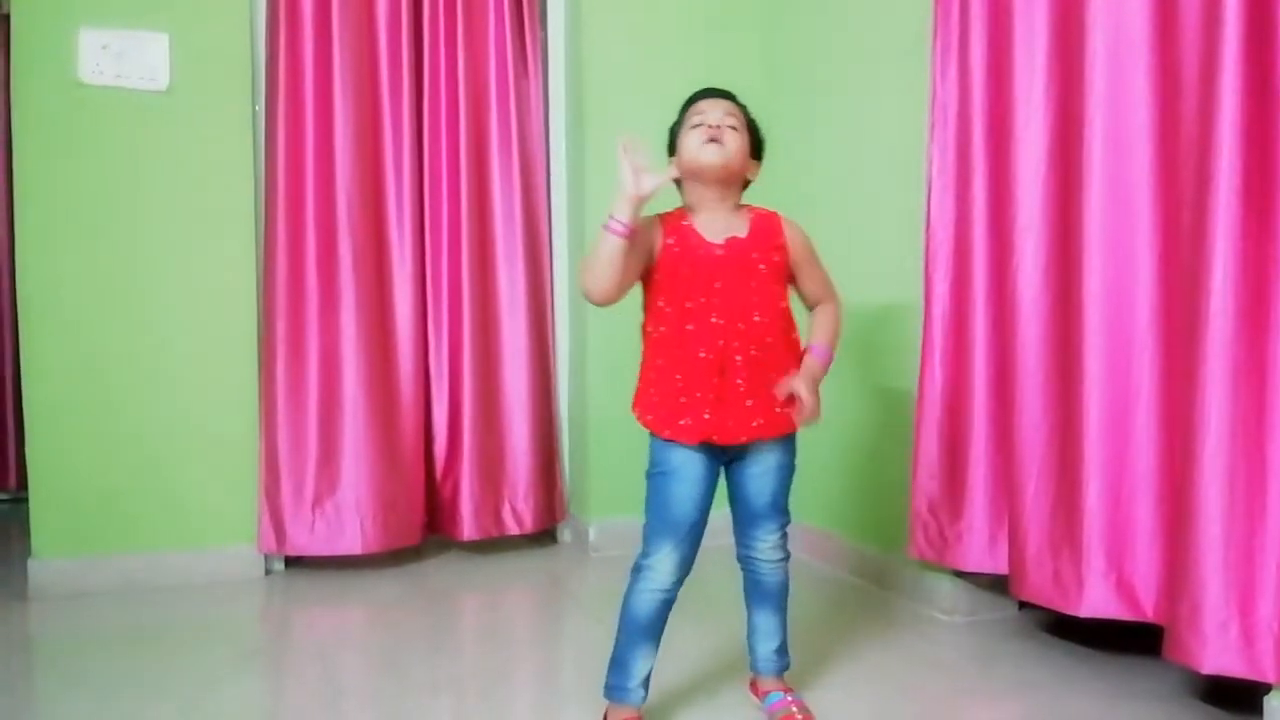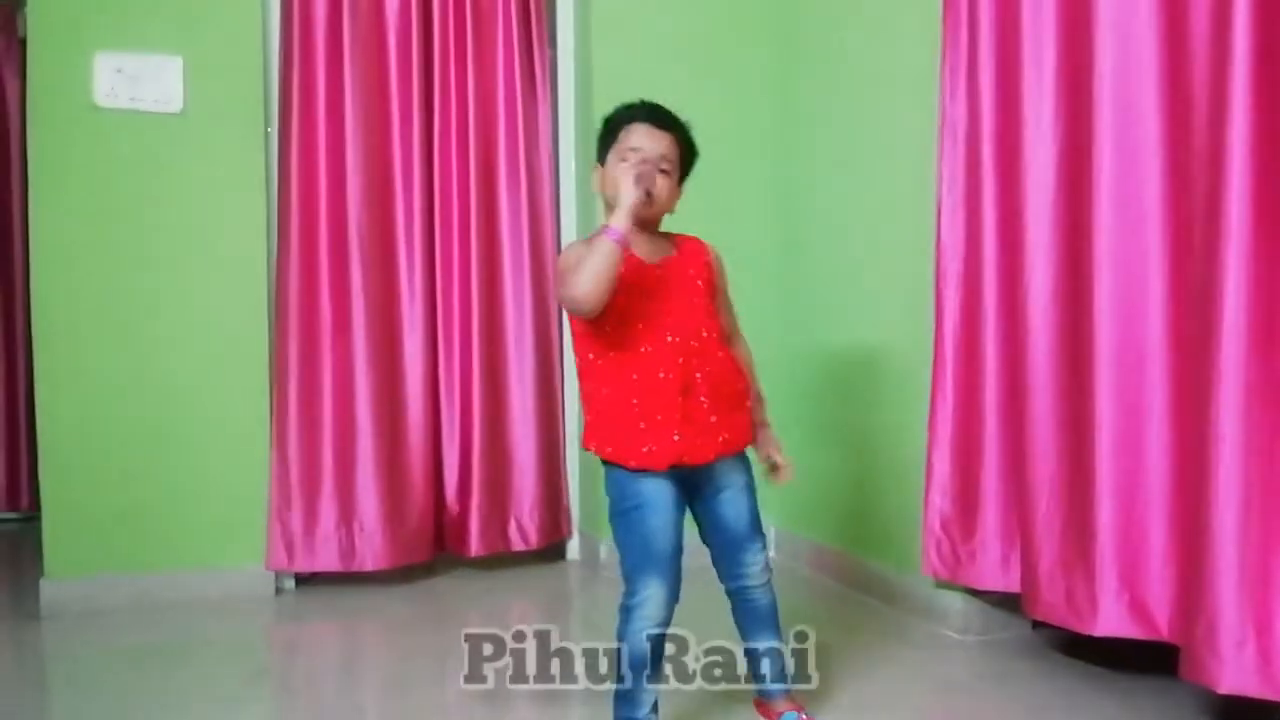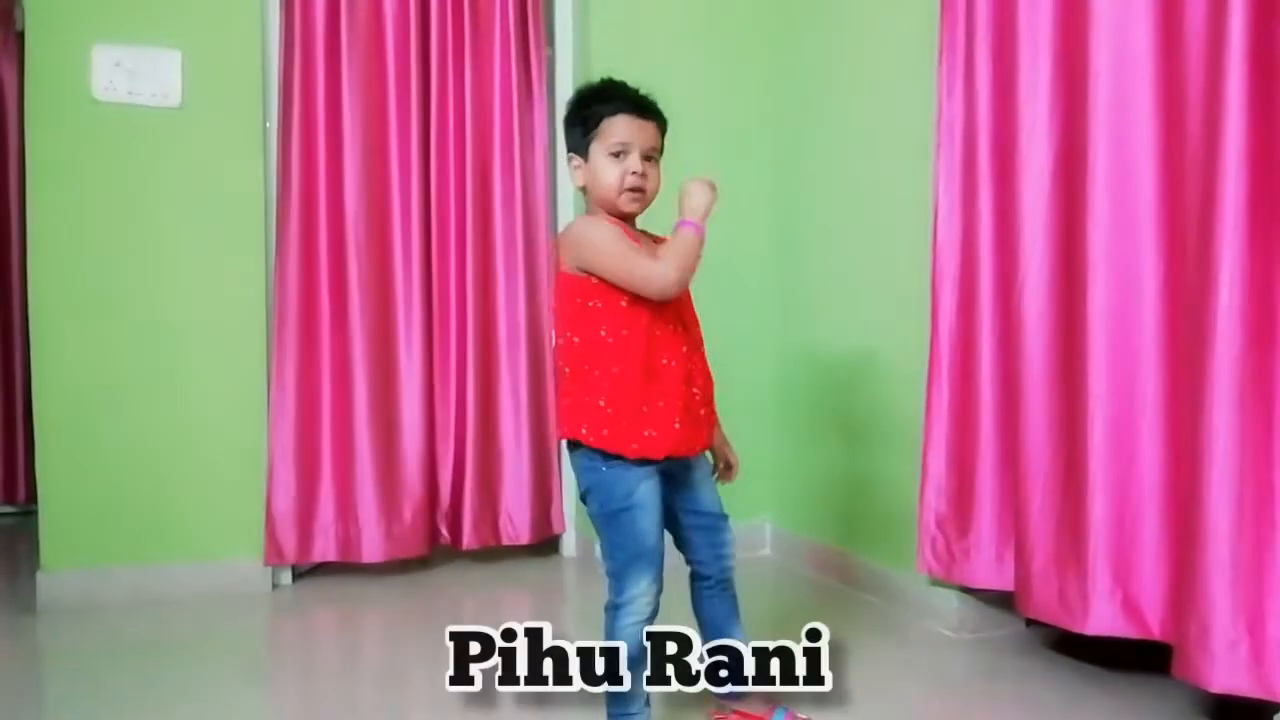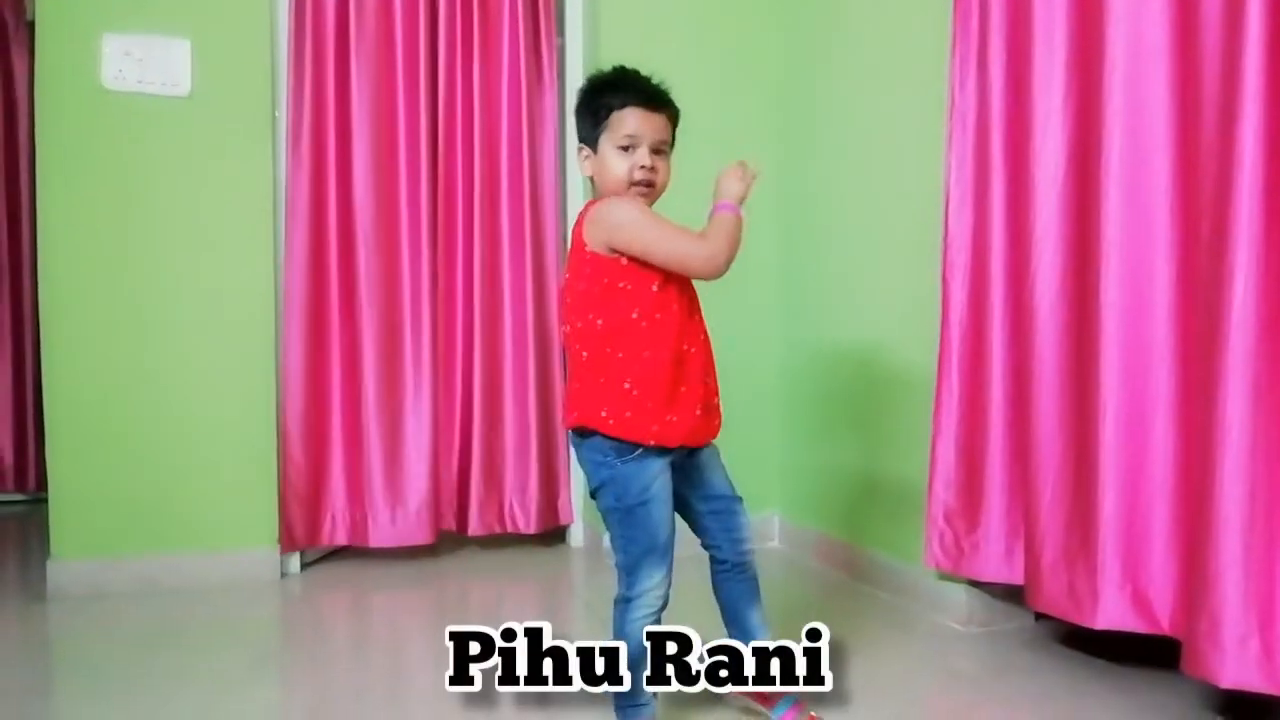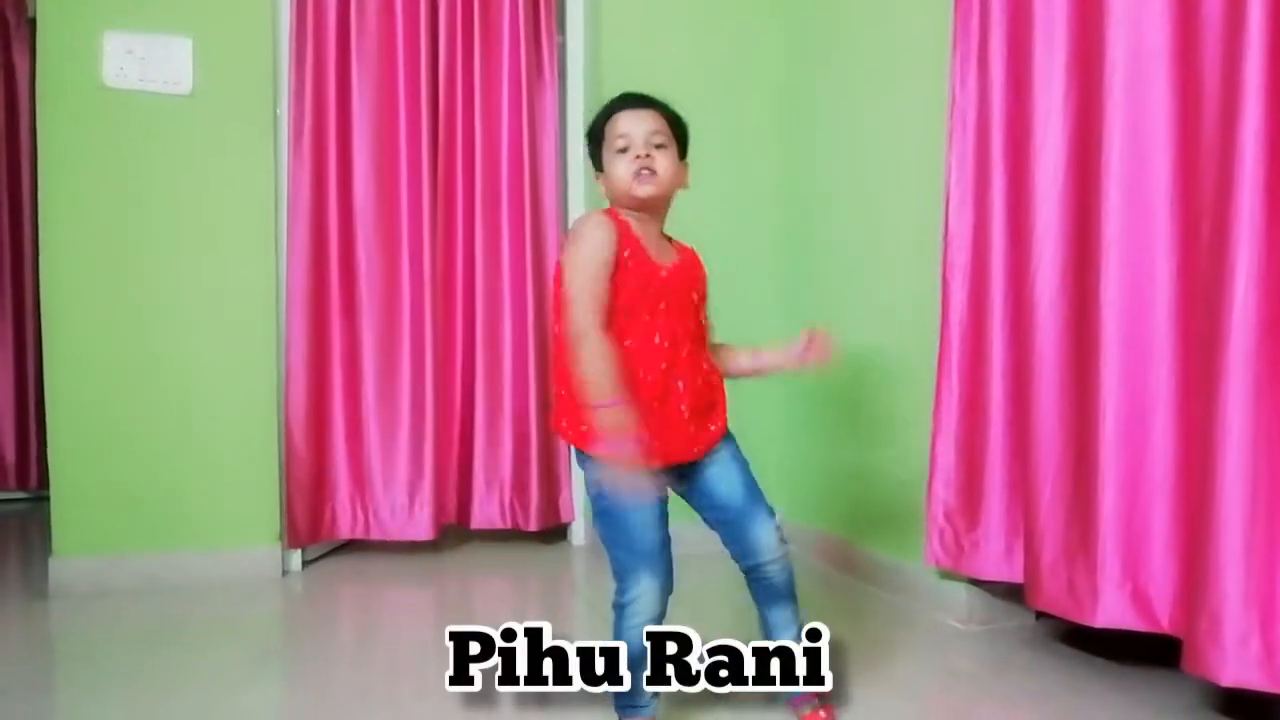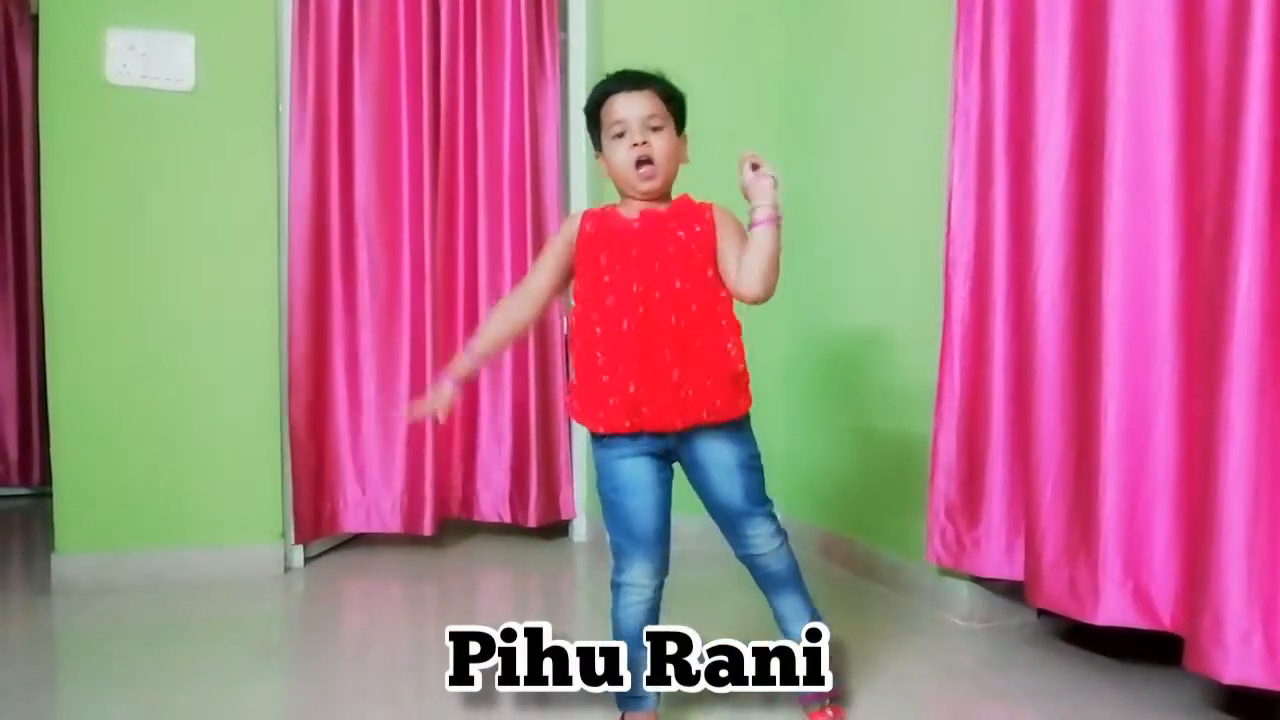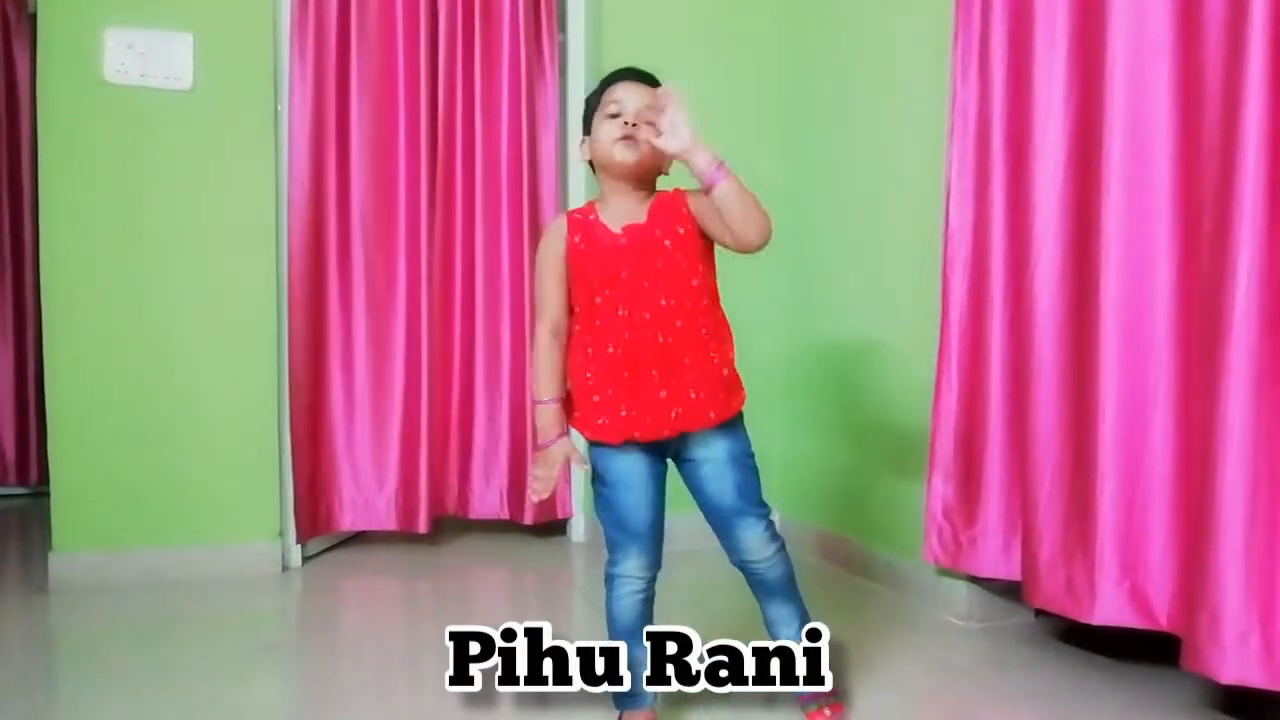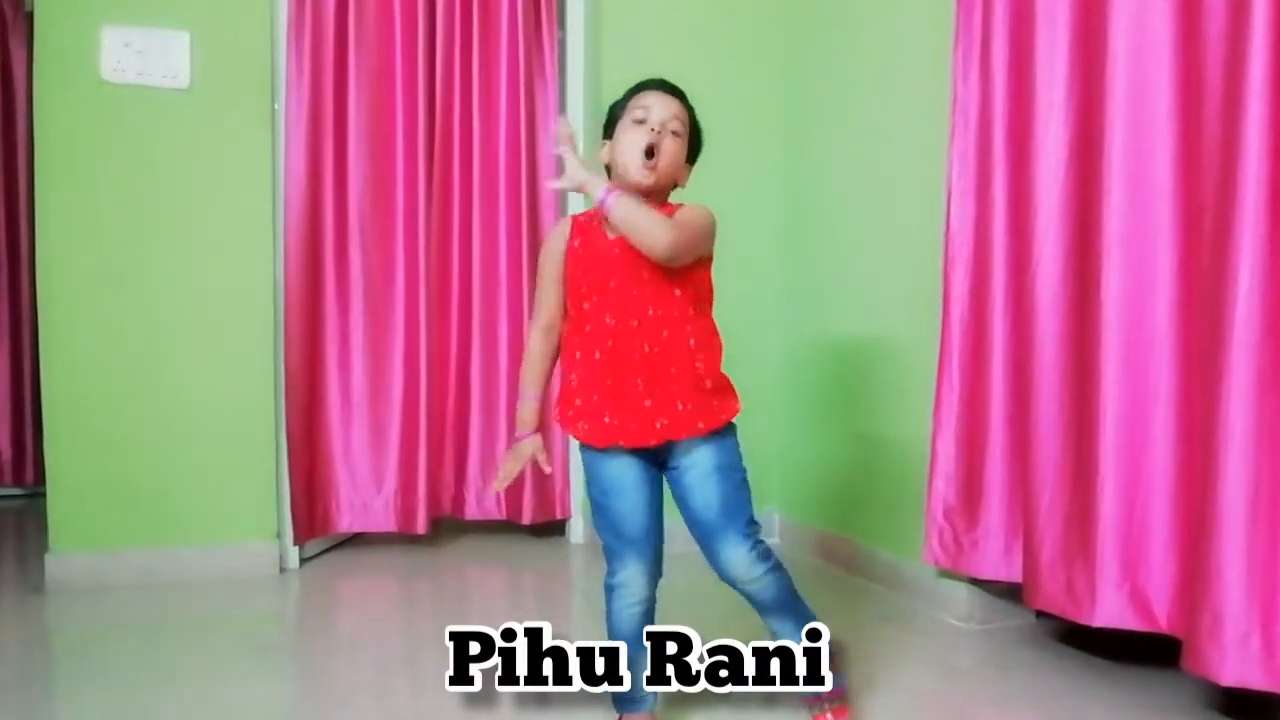
dt=0.4s
person 1, frame 1
left shoulder: (779, 233)
right shoulder: (656, 234)
left elbow: (826, 304)
right elbow: (597, 289)
left wrist: (809, 375)
right wrist: (628, 202)
left hip: (766, 425)
right hip: (681, 428)
left knee: (767, 552)
right knee: (662, 565)
person 1, frame 2
left shoulder: (700, 256)
right shoulder: (592, 255)
left elbow: (732, 342)
right elbow: (581, 298)
left wrist: (761, 425)
right wrist: (619, 219)
left hip: (719, 447)
right hip: (637, 457)
left knee: (750, 573)
right knee: (651, 597)
person 1, frame 3
left shoulder: (658, 248)
right shoulder: (586, 237)
right elbow: (663, 280)
left wrist: (713, 430)
right wrist: (694, 213)
left hip: (680, 445)
right hip: (614, 449)
left knee: (715, 561)
right knee: (637, 592)
person 1, frame 4
left shoulder: (642, 236)
right shoulder: (611, 217)
right elbow: (711, 258)
right wrist: (729, 198)
left hip: (678, 434)
right hip: (622, 438)
left knee: (733, 542)
right knee: (647, 584)
person 1, frame 5
left shoulder: (686, 260)
right shoulder: (595, 234)
right elbow: (585, 331)
left wrist: (783, 357)
right wrist: (615, 426)
left hip: (699, 435)
right hip: (616, 441)
left knee: (763, 544)
right knee: (643, 590)
person 1, frame 6
left shoulder: (710, 222)
right shoulder: (582, 231)
left elbow: (754, 286)
right elbow: (522, 305)
left wrist: (763, 203)
right wrist: (455, 376)
left hip: (713, 416)
right hip: (622, 428)
left knee: (761, 539)
right knee: (639, 572)
person 1, frame 7
left shoulder: (689, 209)
right shoulder: (565, 233)
left elbow: (755, 234)
right elbow: (551, 332)
left wrist: (695, 153)
right wrist: (551, 429)
left hip: (706, 415)
right hip: (614, 426)
left knee: (755, 543)
right knee: (631, 568)
person 1, frame 8
left shoulder: (693, 222)
right shoulder: (569, 237)
left elbow: (662, 243)
right elbow: (545, 332)
left wrist: (594, 184)
right wrist: (527, 428)
left hip: (695, 423)
right hip: (608, 432)
left knee: (740, 555)
right knee: (631, 577)
